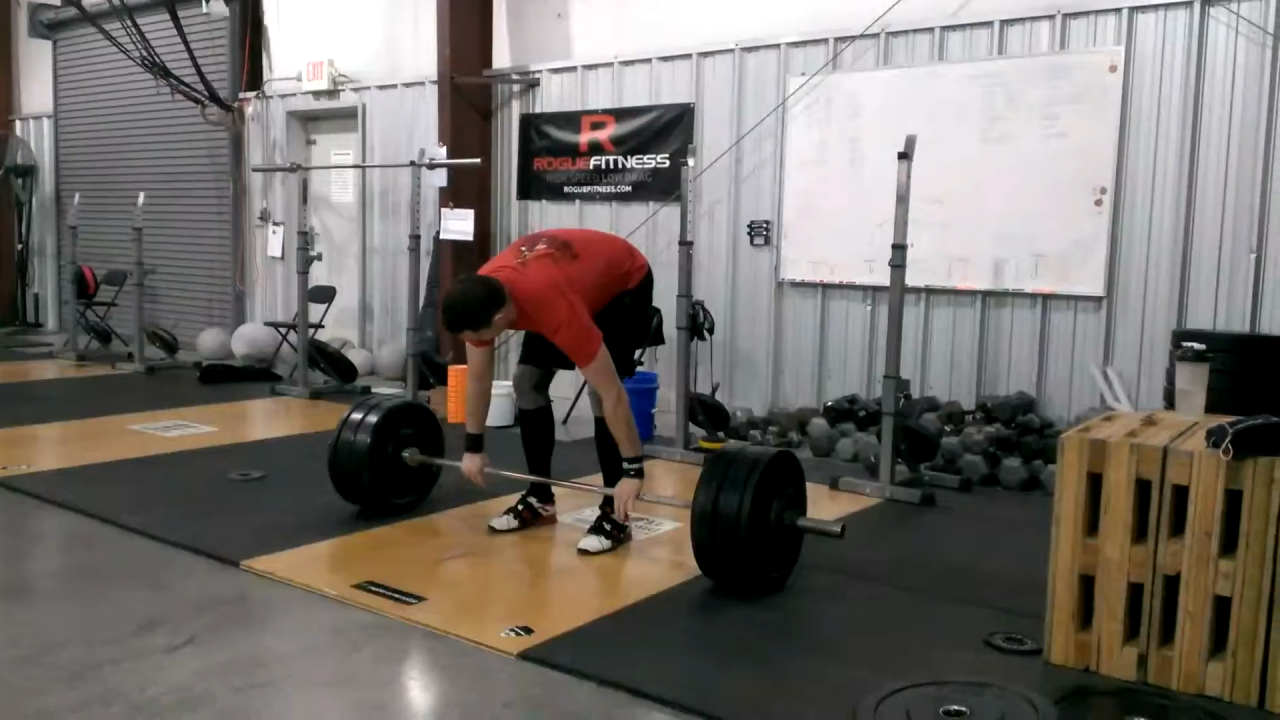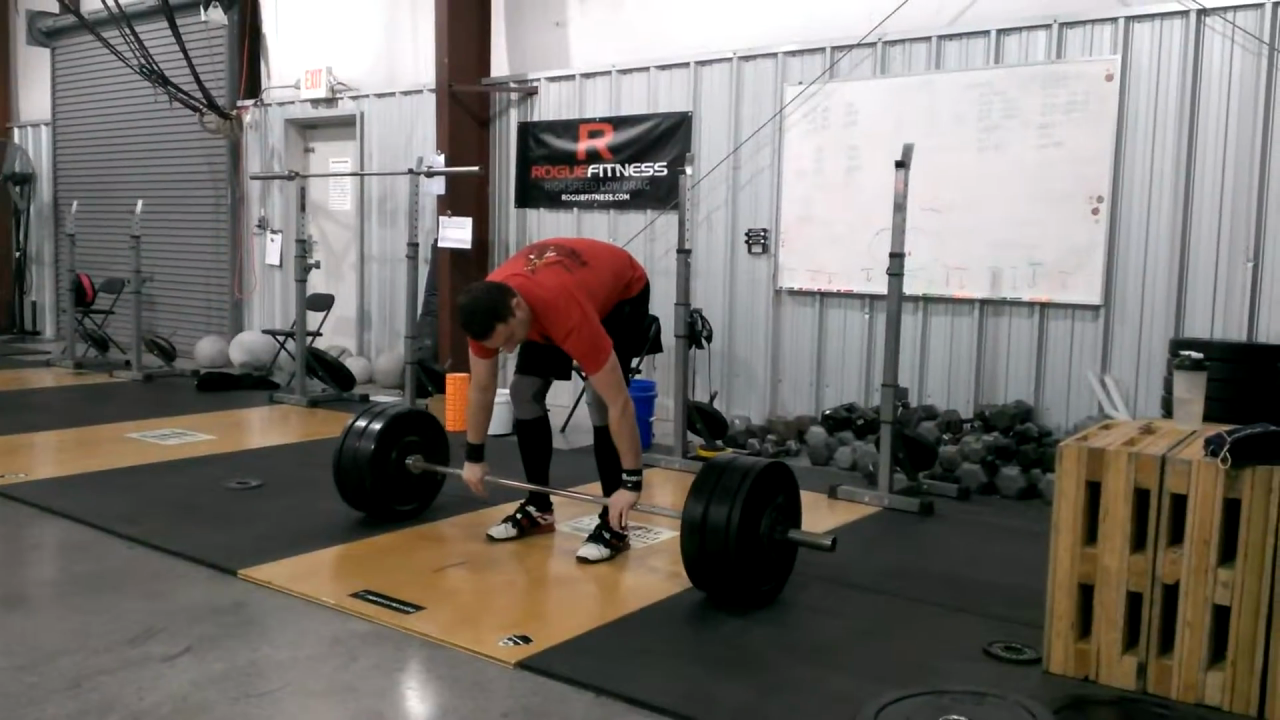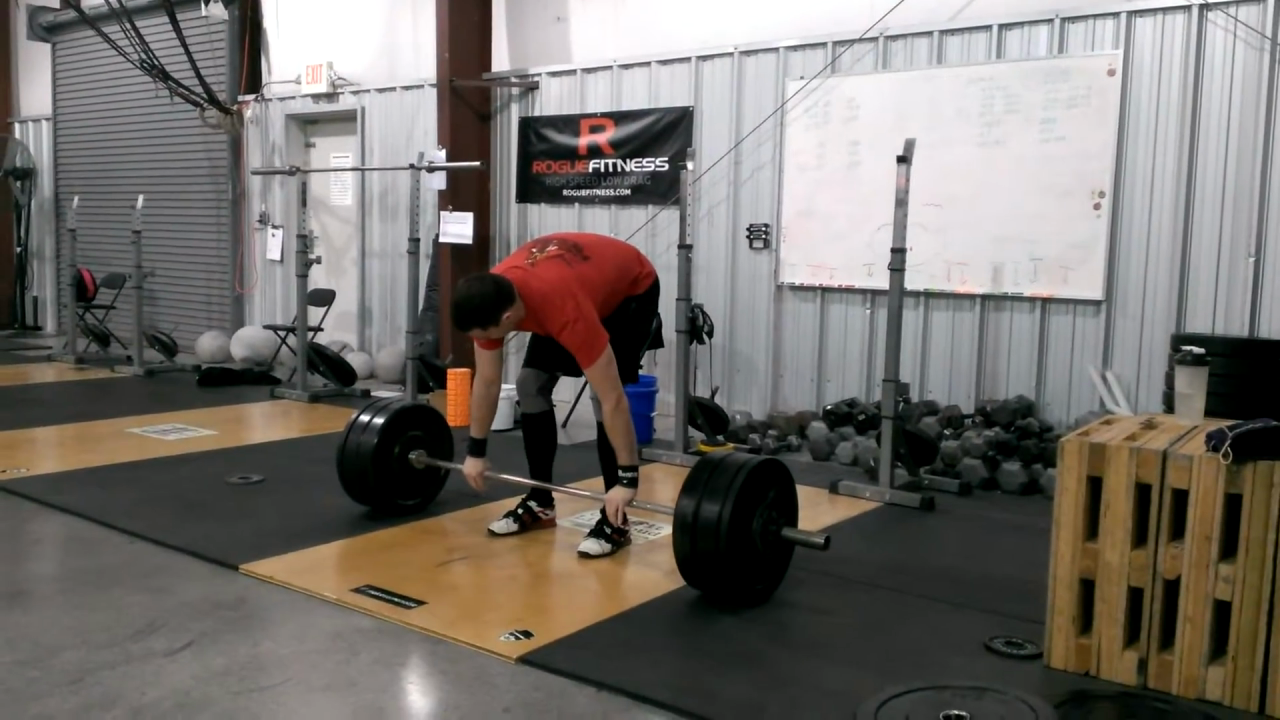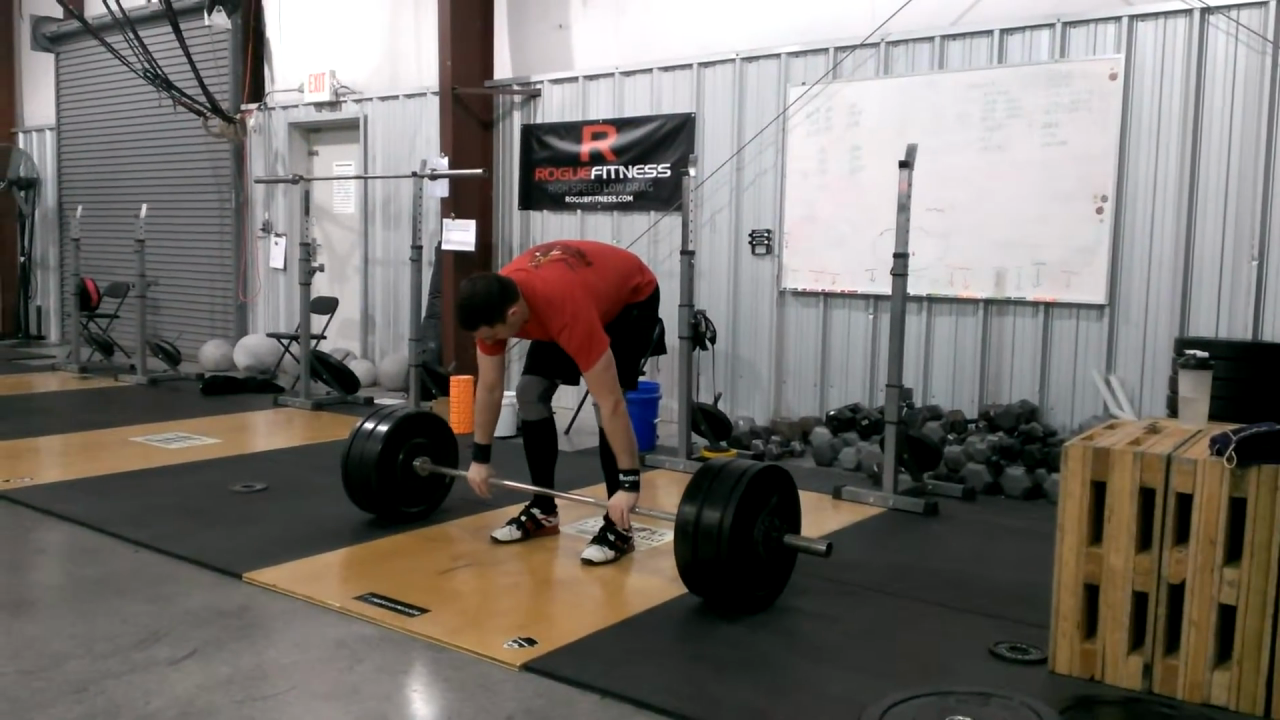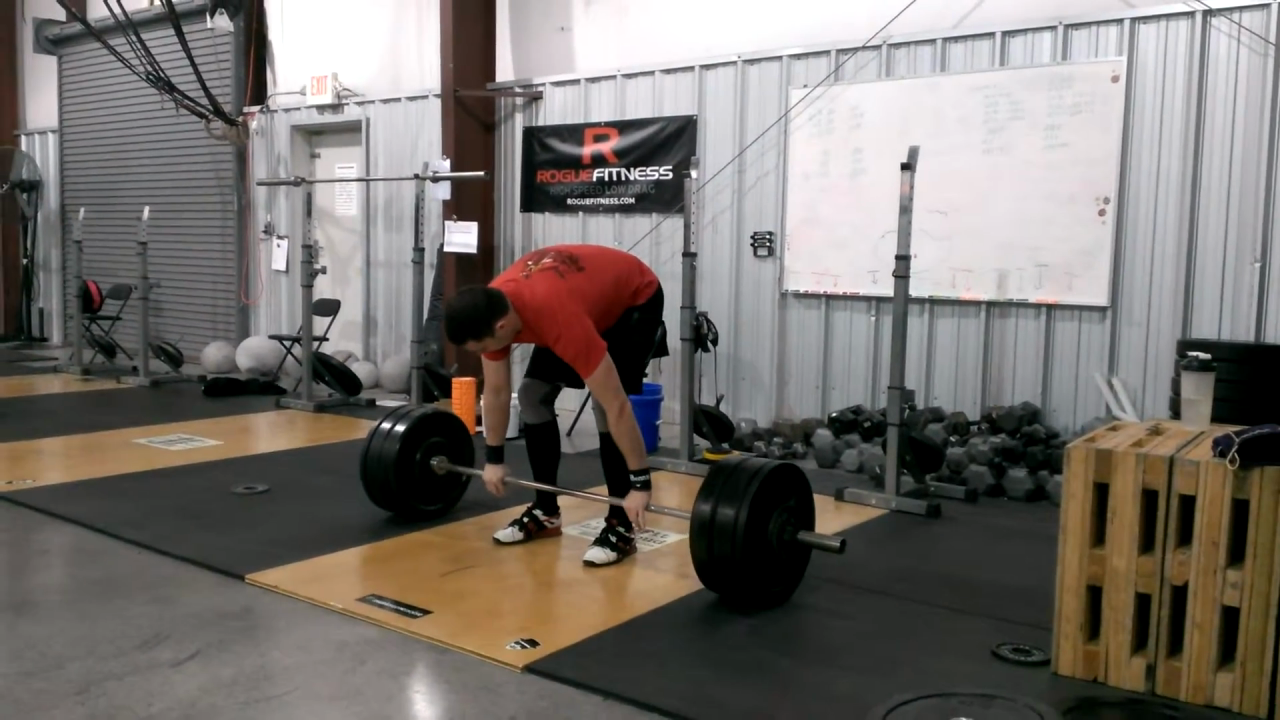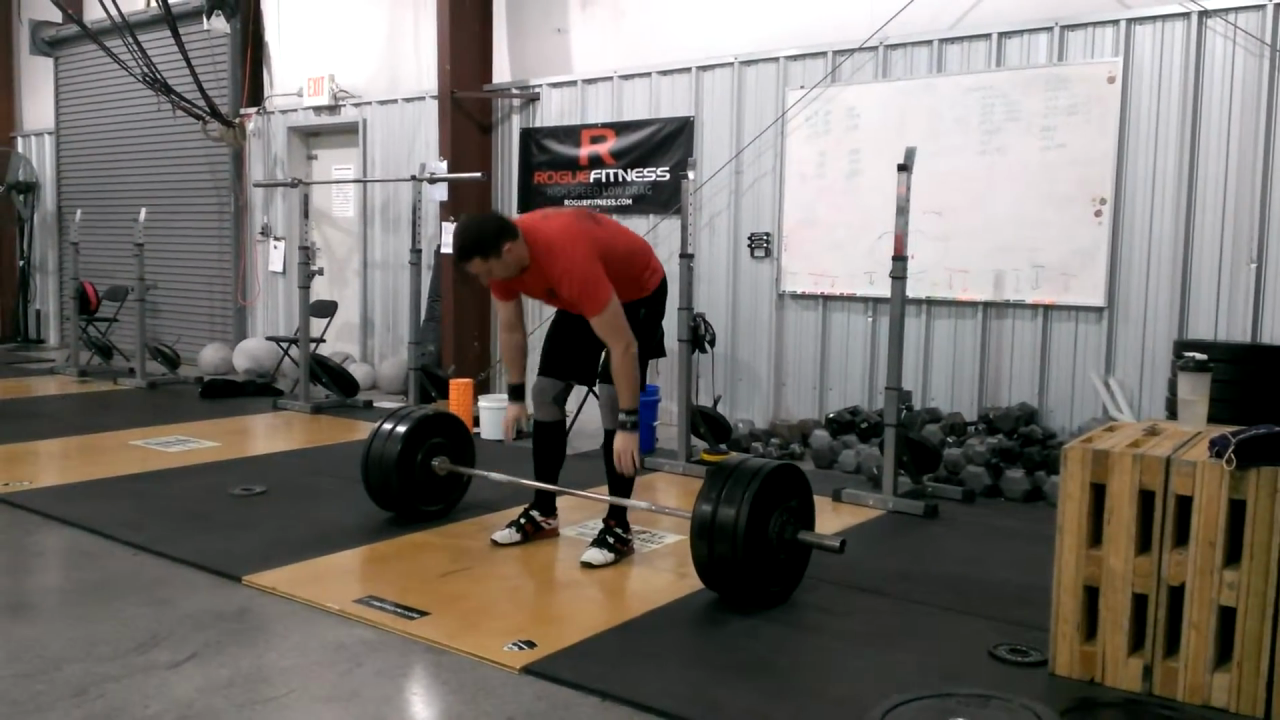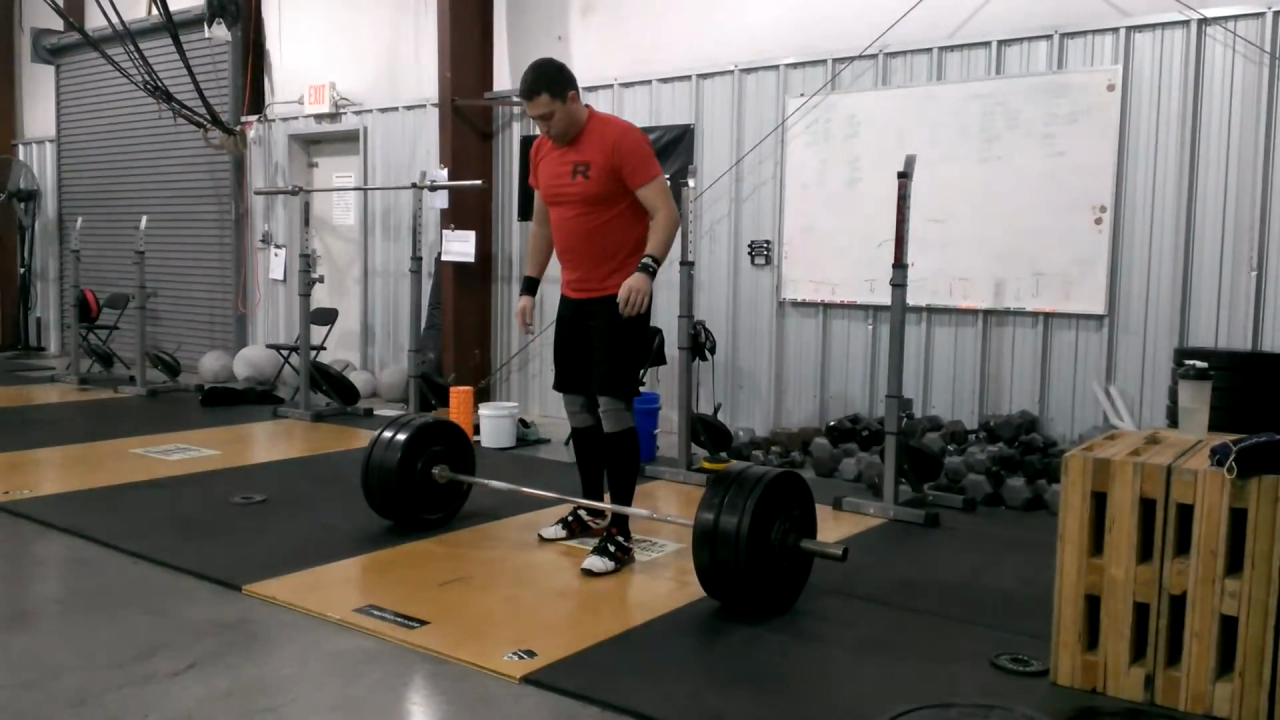
dt=0.7s
person 1, frame 1
left shoulder: (556, 309)
right shoulder: (480, 297)
left elbow: (612, 394)
right elbow: (478, 379)
left wrist: (633, 470)
right wrist: (473, 447)
left hip: (625, 283)
right hip: (574, 272)
left knee: (598, 391)
right knee: (527, 381)
left ankle: (614, 514)
right ankle: (539, 498)
person 1, frame 2
left shoulder: (570, 316)
right shoulder: (487, 310)
left elbow: (619, 403)
right elbow: (481, 388)
left wrist: (631, 482)
right wrist: (473, 457)
left hip: (622, 292)
left knee: (598, 397)
right knee: (524, 391)
left ankle: (613, 524)
right ankle: (538, 507)
person 1, frame 3
left shoulder: (566, 311)
right shoulder: (490, 299)
left elbow: (614, 399)
right elbow: (487, 382)
left wrist: (628, 479)
right wrist: (475, 452)
left hip: (632, 290)
left knee: (601, 395)
right knee: (530, 385)
left ankle: (615, 521)
right ankle: (540, 503)
person 1, frame 4
left shoulder: (569, 313)
right shoulder: (493, 303)
left elbow: (610, 403)
right elbow: (489, 387)
left wrist: (629, 483)
right wrist: (480, 459)
left hip: (632, 299)
left knee: (602, 398)
right knee: (530, 392)
left ankle: (618, 527)
right ankle: (543, 510)
person 1, frame 5
left shoulder: (561, 321)
right shoulder: (492, 309)
left elbow: (617, 407)
right elbow: (496, 391)
left wrist: (640, 484)
right wrist: (493, 459)
left hip: (636, 300)
right hip: (591, 290)
left knee: (603, 403)
right knee: (532, 395)
left ankle: (621, 527)
right ankle: (545, 511)
person 1, frame 6
left shoulder: (569, 257)
right shoulder: (503, 256)
left elbow: (623, 346)
right elbow: (510, 330)
left wrist: (628, 426)
right wrist: (516, 397)
left hip: (638, 294)
right hip: (577, 301)
left knee: (610, 398)
right knee: (546, 394)
left ankle: (618, 527)
right ankle: (543, 512)
person 1, frame 7
left shoulder: (621, 139)
right shoulder: (542, 150)
left elbow: (666, 212)
left wrist: (646, 269)
right wrist: (529, 287)
left hip: (620, 297)
right hip: (575, 297)
left knee: (613, 408)
right knee: (577, 405)
left ankle: (620, 533)
right ankle: (591, 510)
